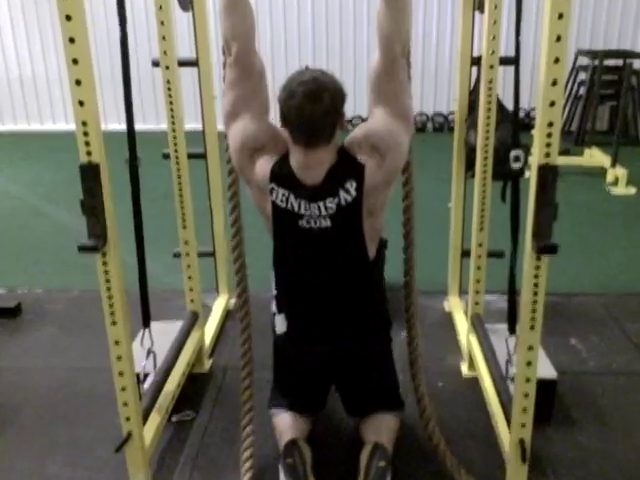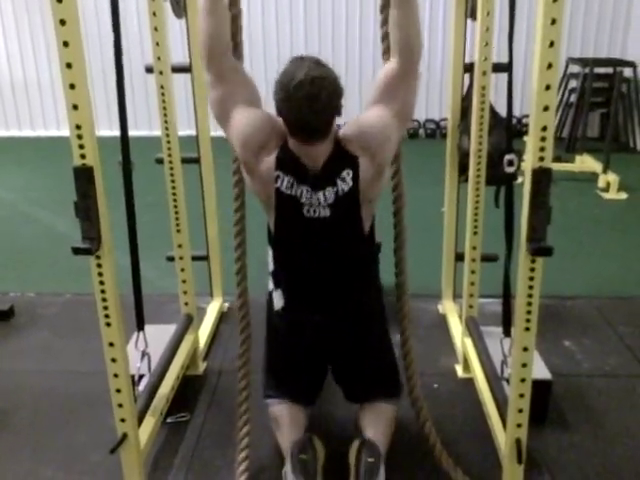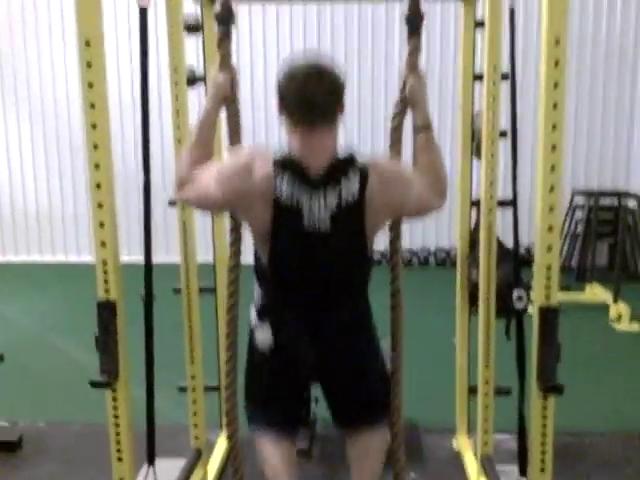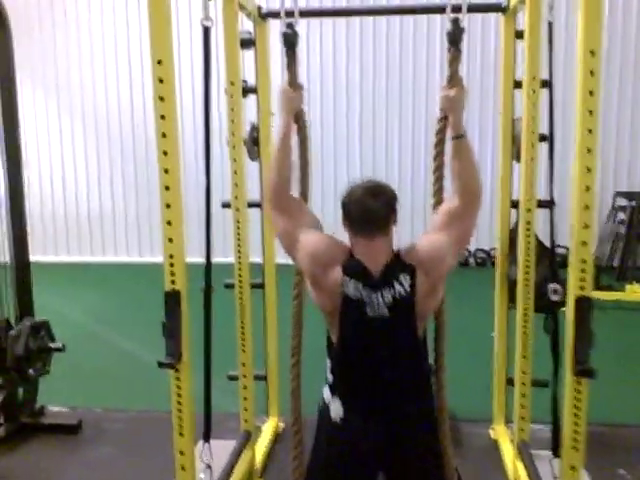
dt=1s
person 1, frame 1
left shoulder: (261, 167)
right shoulder: (372, 166)
left elbow: (239, 54)
right elbow: (392, 54)
left hip: (295, 329)
right hip: (363, 329)
left knee: (290, 406)
right knee: (380, 407)
person 1, frame 2
left shoulder: (260, 154)
right shoulder: (367, 152)
left elbow: (217, 61)
right elbow: (406, 61)
left hip: (292, 309)
right hip: (359, 308)
left knee: (284, 396)
right knee: (379, 394)
person 1, frame 3
left shoulder: (251, 174)
right shoulder: (377, 181)
left elbow: (185, 184)
right elbow: (436, 192)
left wrist: (214, 103)
right wrist: (420, 113)
left hip: (280, 337)
right hip: (349, 336)
left knee: (271, 427)
right knee: (370, 422)
person 1, frame 4
left shoulder: (326, 272)
right shoulder: (424, 271)
left elbow: (279, 200)
right elbow: (468, 200)
left wrist: (287, 119)
right wrist: (456, 121)
left hip: (345, 417)
right hip: (410, 417)
